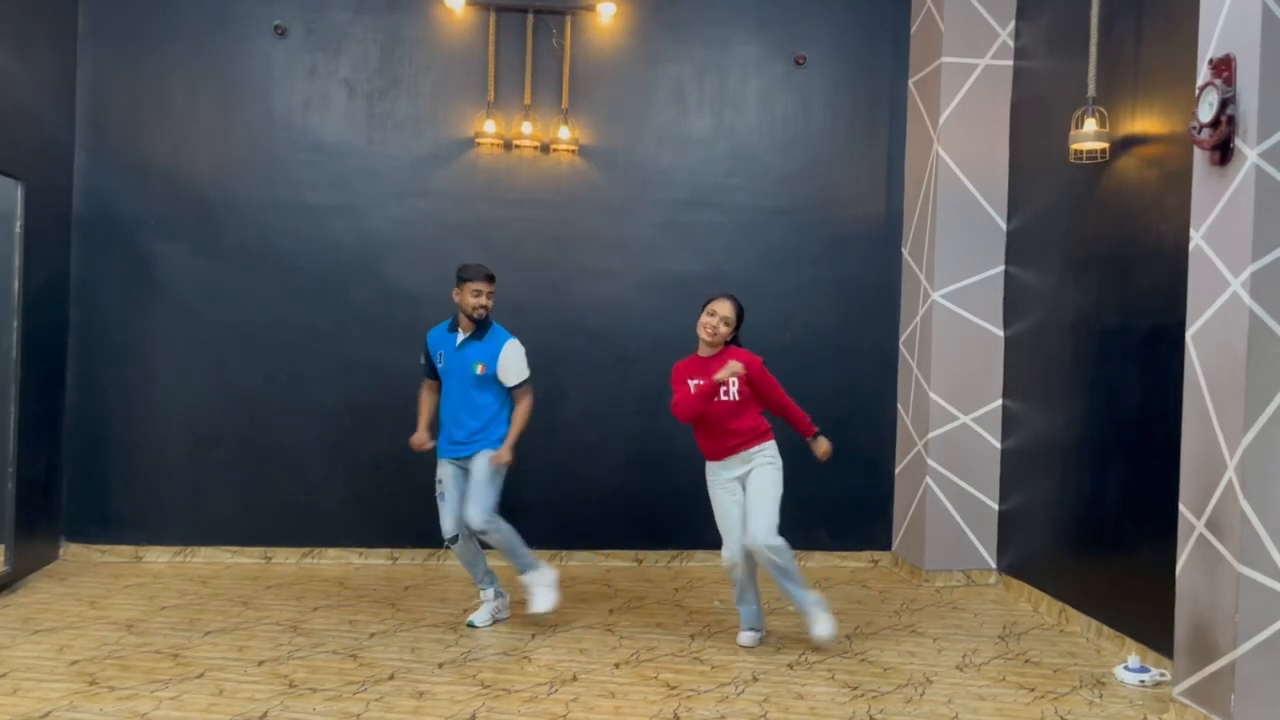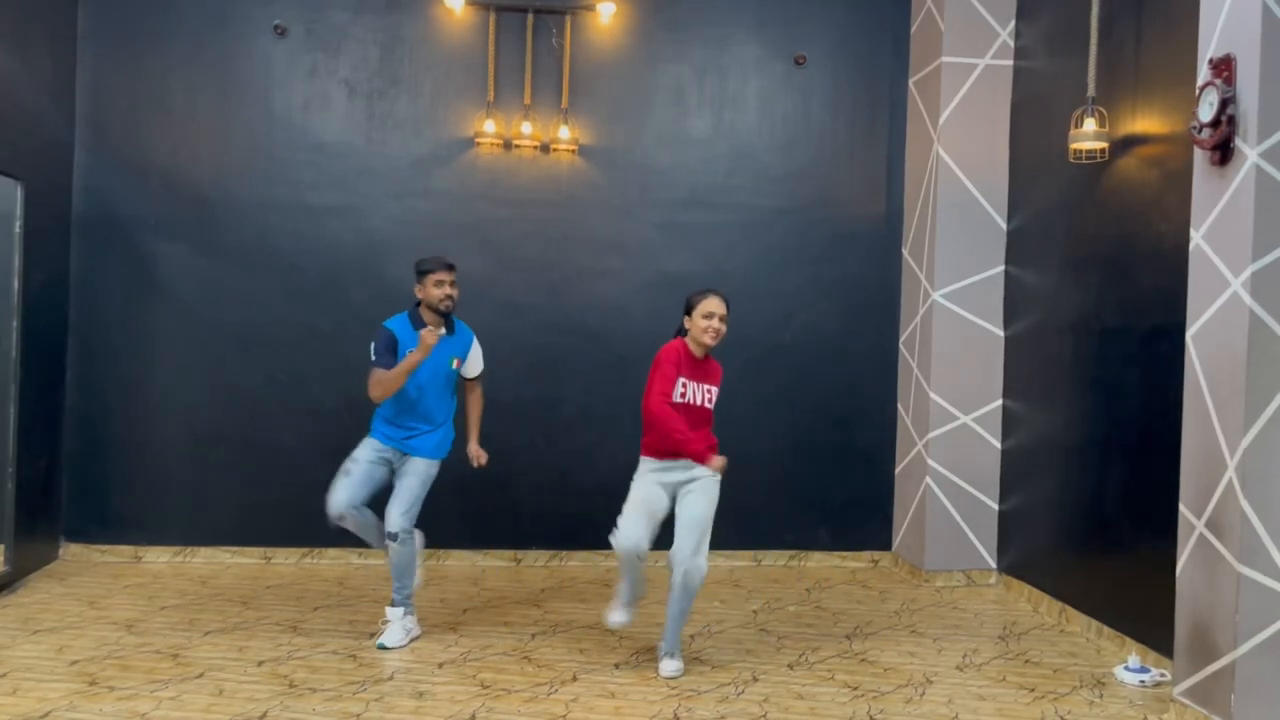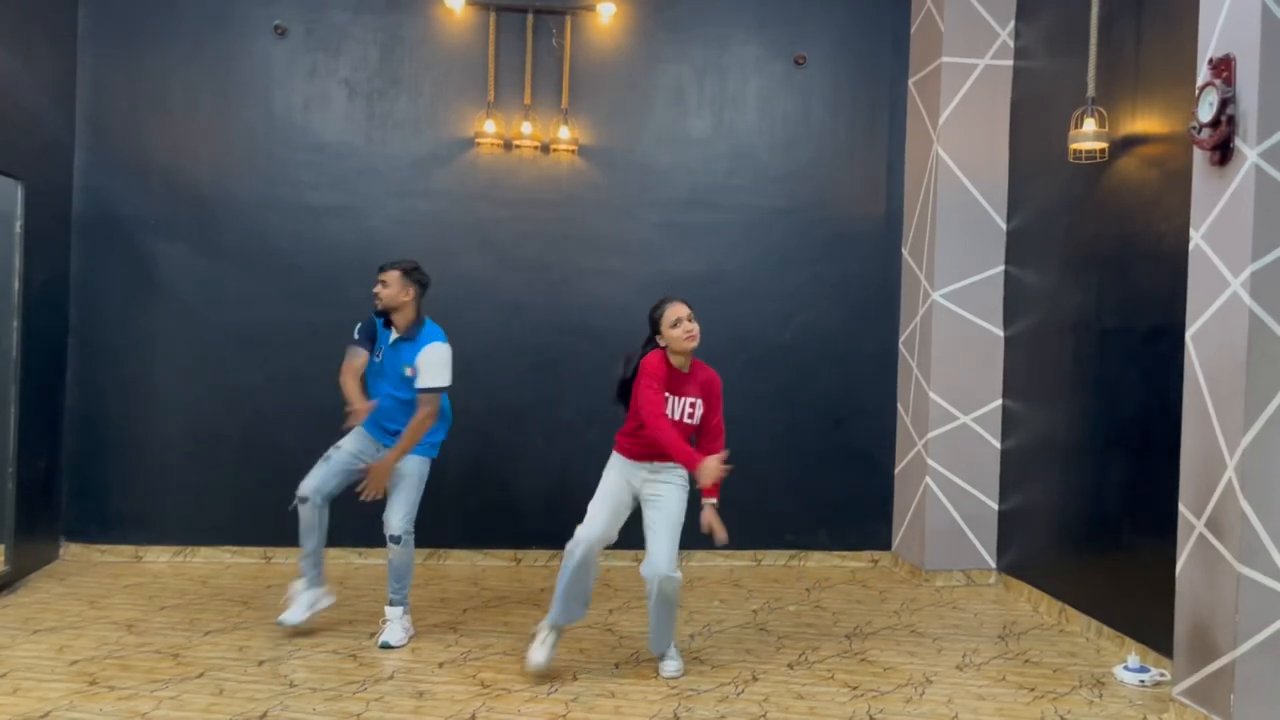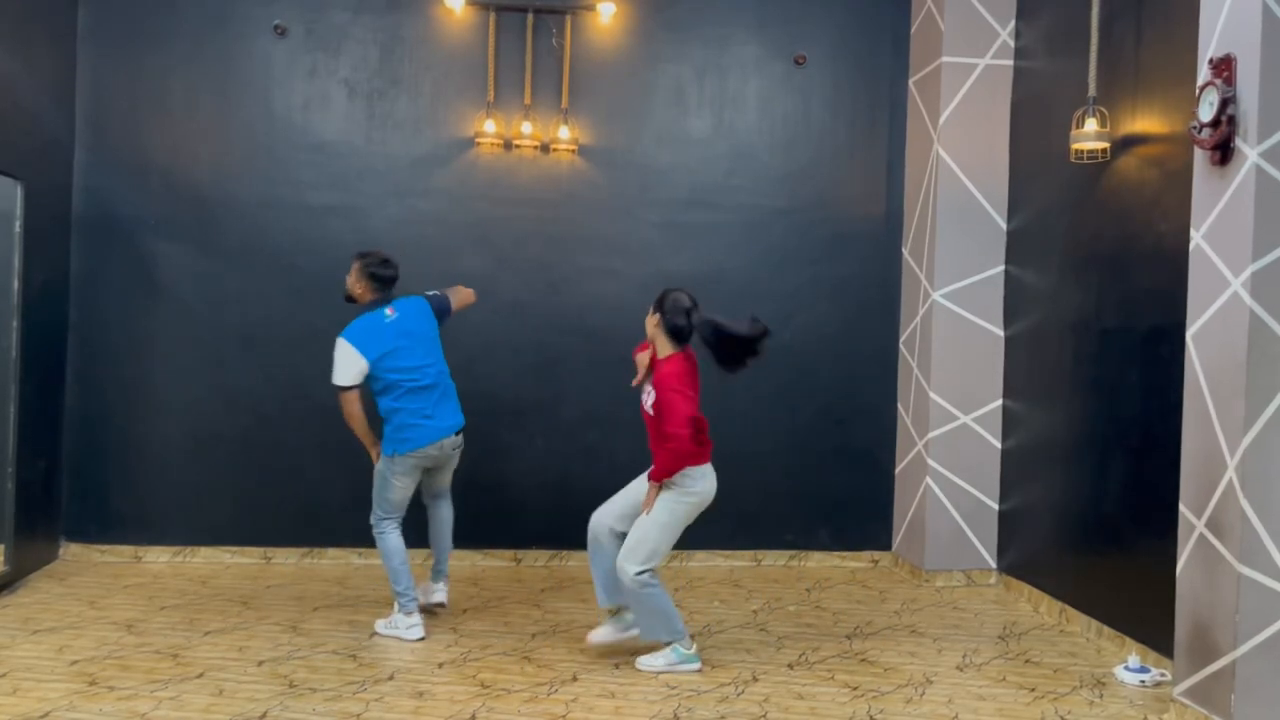
dt=0.5s
person 1, frame 1
left shoulder: (504, 345)
right shoulder: (436, 338)
left elbow: (523, 400)
left wrist: (508, 446)
right wrist: (422, 428)
left hip: (488, 447)
right hip: (449, 451)
left knee: (479, 521)
right knee: (453, 532)
left ankle: (536, 573)
right ankle: (495, 597)
person 1, frame 2
left shoulder: (465, 339)
right shoulder: (392, 331)
left elbow: (472, 388)
right elbow: (377, 393)
left wrist: (473, 440)
right wrist: (416, 357)
left hip: (426, 447)
right hip: (383, 439)
left knee: (395, 525)
right knee: (340, 506)
left ankle: (402, 615)
right ankle: (403, 549)
person 1, frame 3
left shoulder: (433, 346)
right shoulder: (373, 326)
left elbow: (426, 415)
right elbow: (349, 373)
left wrist: (388, 465)
right wrist: (357, 402)
left hip: (413, 445)
right hip: (373, 433)
left knee: (396, 527)
right knee: (311, 492)
left ankle: (398, 614)
right ankle: (312, 586)
person 1, frame 4
left shoulder: (351, 341)
right shoulder: (421, 306)
left elbow: (350, 405)
right elbow: (466, 295)
left wrist: (373, 447)
left hip: (407, 443)
right hip: (451, 432)
left knee: (386, 523)
right knee: (438, 497)
left ankle: (407, 615)
right ankle: (438, 583)
person 2, frame 1
left shoulder: (746, 361)
right shoulder: (682, 371)
left elbow: (780, 401)
right elbow: (683, 413)
left wrist: (814, 434)
right wrist: (712, 384)
left hip: (760, 458)
right hip: (720, 468)
left knee: (763, 539)
right knee: (735, 552)
left ankle: (809, 602)
right ankle: (751, 621)
person 2, frame 2
left shoulder: (714, 371)
right shoulder: (670, 354)
right elbow: (658, 410)
right wrist: (704, 452)
left hip: (701, 474)
right hip: (655, 469)
left knee: (689, 564)
right knee: (630, 543)
left ankle: (671, 648)
right ankle: (628, 593)
person 2, frame 3
left shoulder: (708, 380)
right shoulder: (653, 363)
left elbow: (714, 444)
right elbow: (654, 425)
left wrist: (710, 503)
right wrist: (698, 462)
left hip: (666, 477)
right hip: (623, 467)
left knee: (662, 571)
right knee: (587, 543)
left ankle: (663, 648)
right ankle: (552, 627)
person 2, frame 4
left shoulder: (672, 373)
right shoulder: (668, 354)
left elbow: (677, 441)
right elbow: (651, 346)
left wrist: (654, 480)
right wrist: (647, 356)
left hip: (687, 481)
right hip: (669, 474)
left knee: (633, 565)
right knee: (602, 524)
left ankle: (681, 648)
right ankle: (623, 615)
